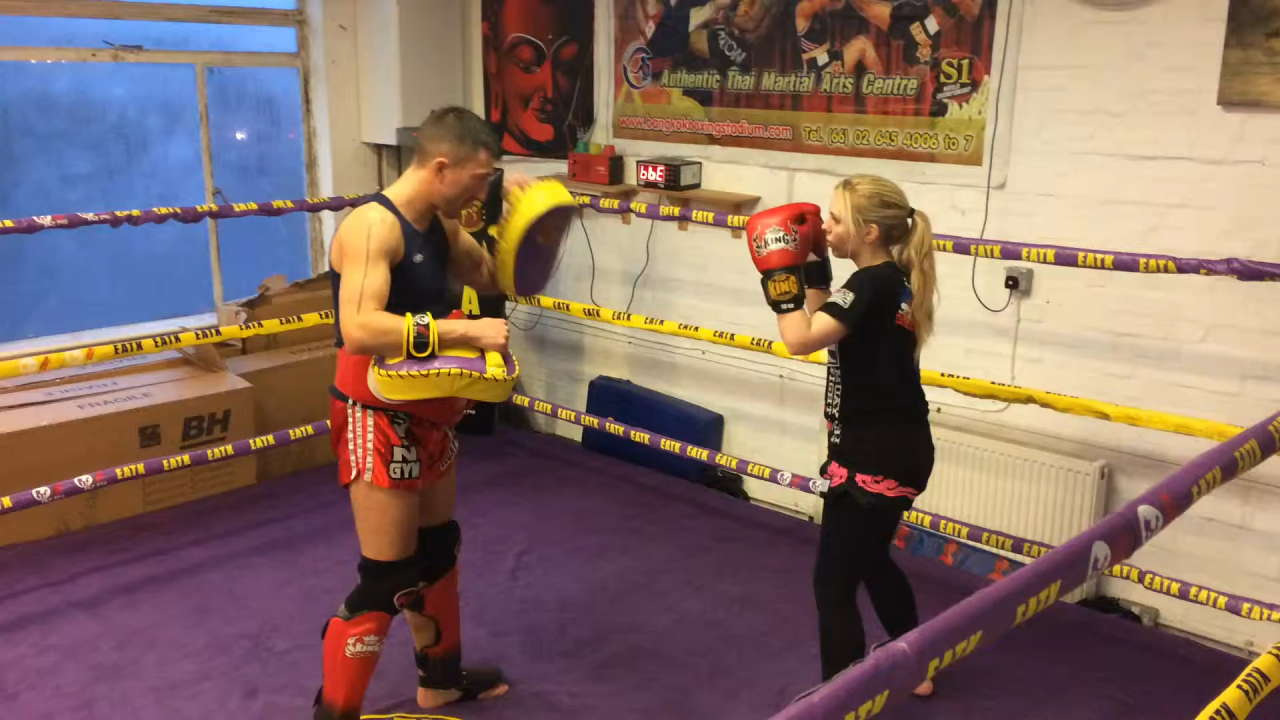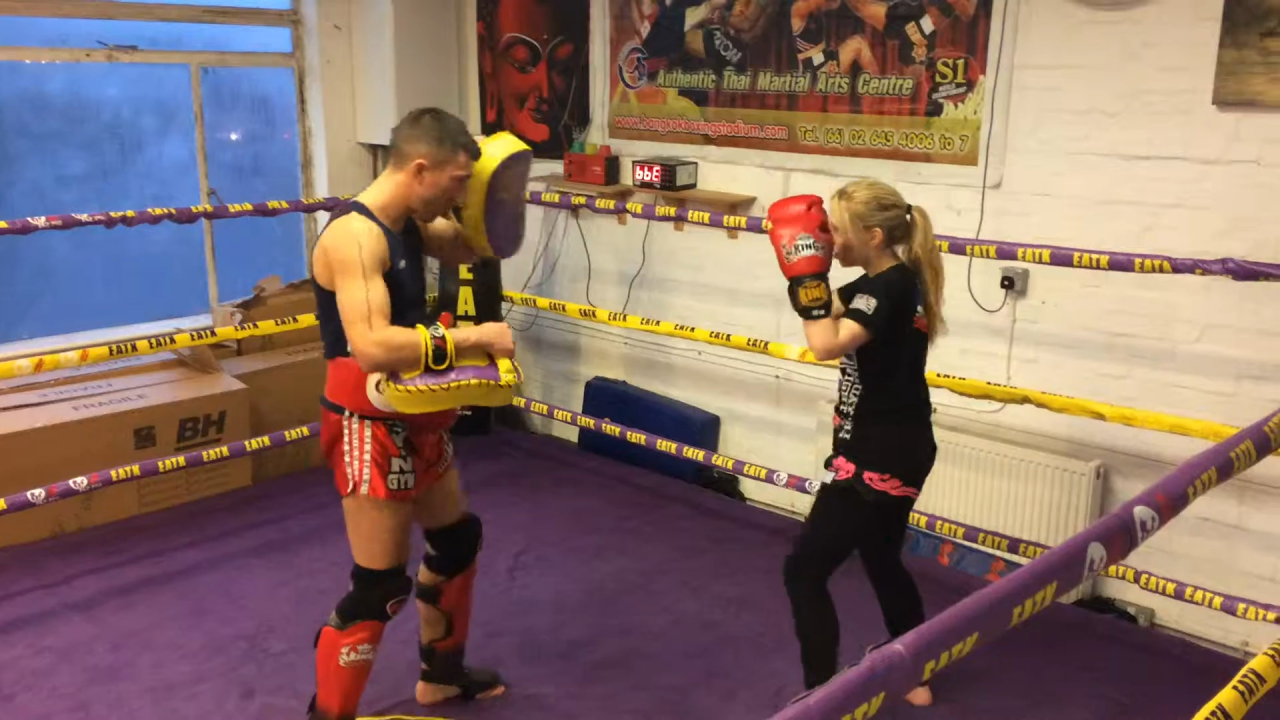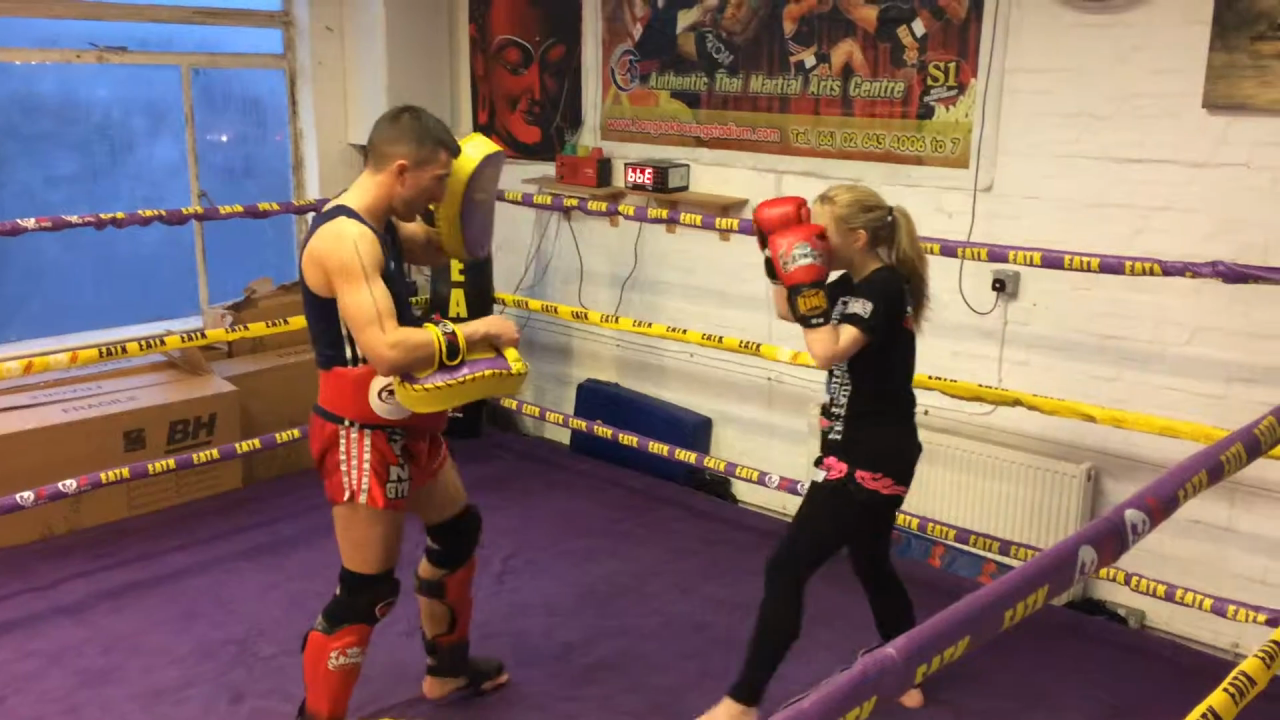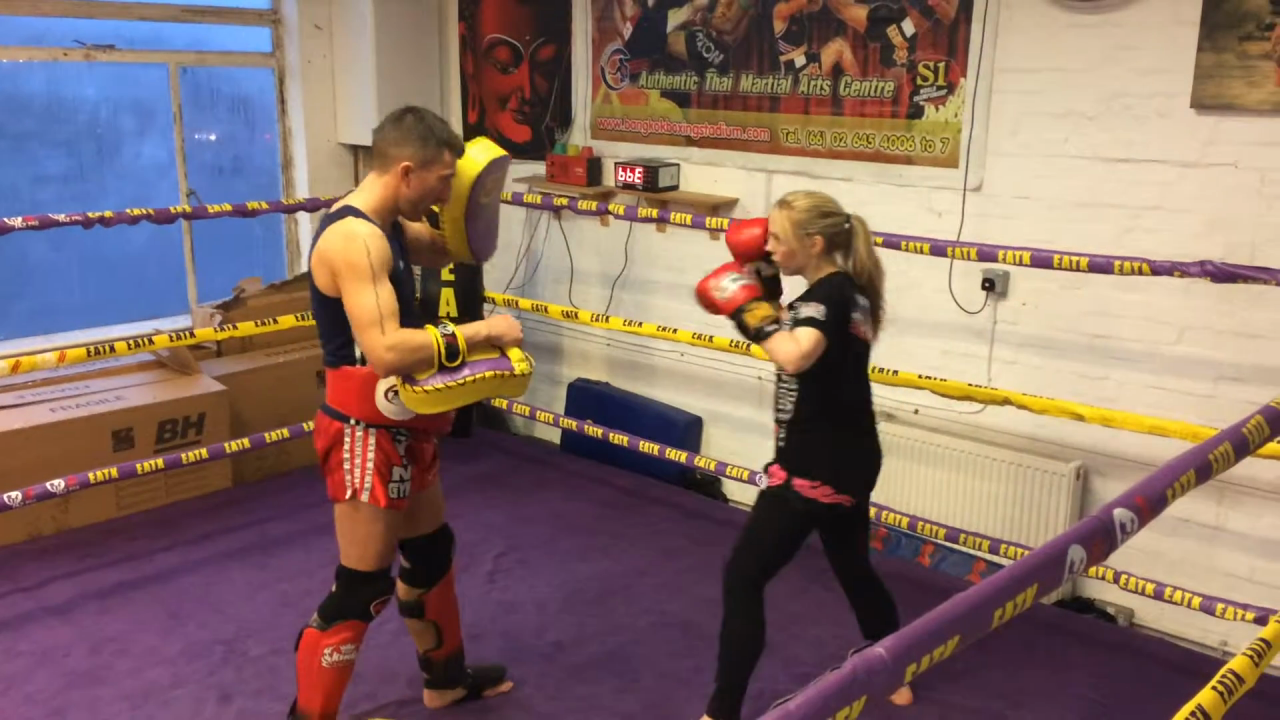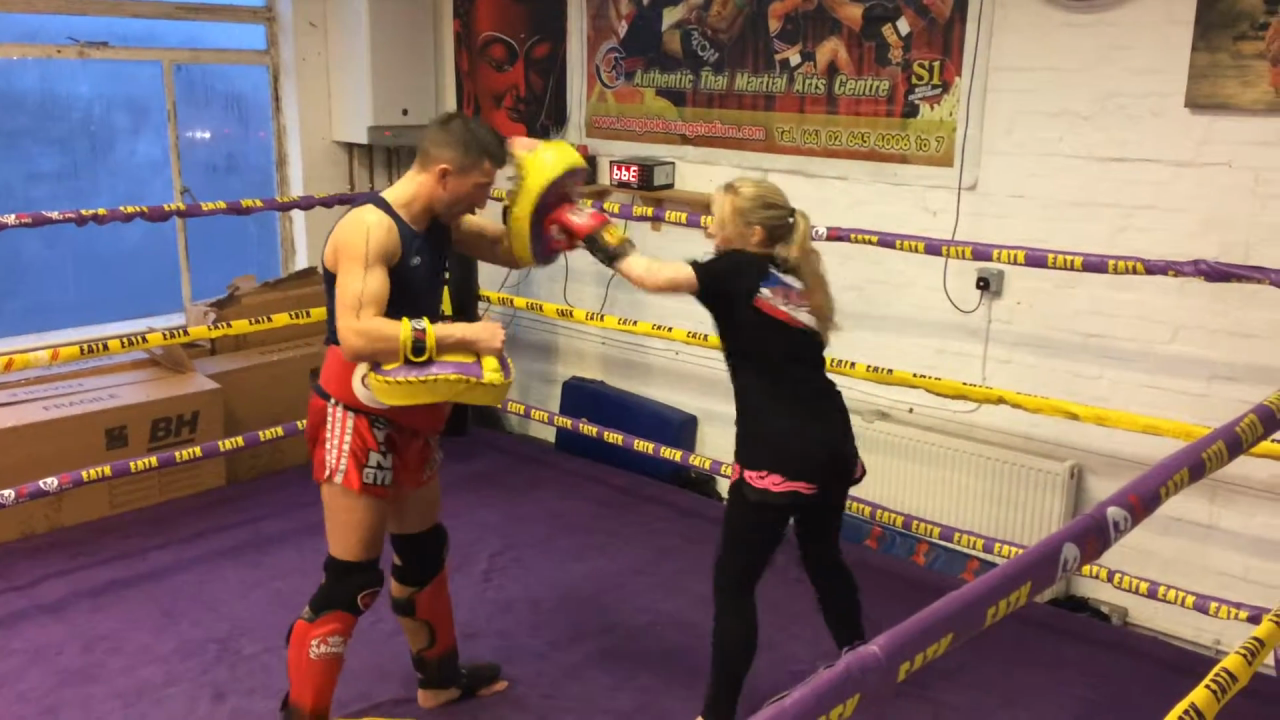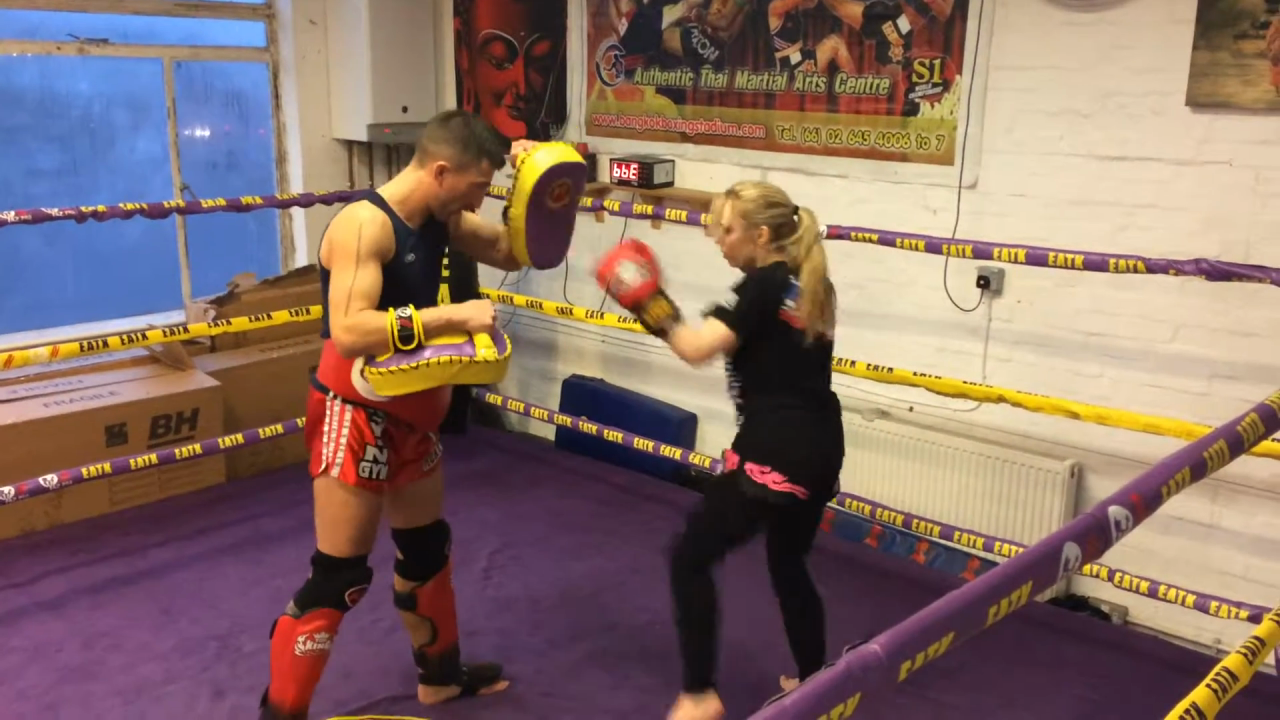
dt=0.2s
person 1, frame 1
left shoulder: (438, 224)
right shoulder: (372, 226)
left elbow: (493, 277)
right elbow: (358, 330)
right wrist: (464, 330)
left hip: (426, 414)
right hip: (379, 419)
left knee: (438, 546)
right knee: (386, 578)
person 1, frame 2
left shoulder: (402, 221)
right shoulder: (354, 236)
left elbow: (466, 247)
right elbow: (371, 347)
right wrist: (474, 337)
left hip: (415, 420)
right hip: (370, 428)
left knee: (457, 540)
right knee: (379, 587)
person 1, frame 3
left shoulder: (376, 223)
right shoulder: (344, 240)
left elbow: (433, 248)
right elbow: (386, 349)
right wrist: (478, 330)
left hip: (403, 423)
right hip: (363, 432)
left knee: (457, 530)
right knee: (367, 590)
left ankle: (448, 665)
person 1, frame 4
left shoulder: (384, 224)
right shoulder: (354, 240)
left elbow: (438, 250)
right elbow: (386, 351)
right wrist: (483, 331)
left hip: (407, 424)
right hip: (368, 432)
left knee: (430, 553)
right knee: (361, 589)
person 1, frame 5
left shoulder: (441, 220)
right shoulder: (369, 228)
left elbow: (513, 252)
right elbow: (357, 336)
right wrist: (462, 334)
left hip: (410, 419)
right hip: (358, 420)
left knee: (424, 550)
right knee: (351, 581)
person 1, frame 6
left shoulder: (439, 216)
right shoulder: (364, 224)
left elbow: (509, 252)
right elbow: (348, 333)
right wrist: (450, 316)
left hip: (409, 413)
right hip: (356, 416)
left knee: (427, 545)
right knee: (339, 577)
person 2, frame 1
left shoulder: (874, 284)
right shoulder: (890, 278)
left elbow: (799, 339)
right elbow: (825, 320)
left wrist: (778, 266)
right wrist: (809, 265)
left hip: (873, 458)
right hip: (897, 450)
left knee: (834, 583)
right knee: (871, 559)
person 2, frame 2
left shoulder: (892, 286)
right shoulder: (885, 281)
left elbow: (826, 345)
right elbow: (833, 317)
left wrist: (806, 269)
right wrist: (801, 264)
left hip: (877, 457)
right hip: (896, 450)
left knee: (803, 570)
right knee: (883, 562)
right ankle: (915, 677)
person 2, frame 3
left shoulder: (881, 288)
right shoulder: (861, 283)
left elbow: (827, 350)
right elbow: (796, 314)
left wrist: (804, 279)
right wrist: (781, 254)
left hip: (866, 456)
right hip: (880, 452)
left knee: (786, 569)
right knee: (872, 564)
person 2, frame 4
left shoulder: (829, 294)
right shoulder: (842, 290)
left elbow: (792, 356)
right elbow: (789, 333)
left wrist: (744, 304)
right wrist: (764, 283)
left hip: (816, 463)
right hip: (853, 457)
left knee: (743, 579)
right knee: (853, 567)
person 2, frame 5
left shoulder: (739, 272)
right shoulder: (803, 276)
left elbow: (656, 277)
left wrist: (595, 231)
left hip: (777, 452)
right hip: (832, 442)
left knee: (734, 584)
right knee: (824, 557)
person 2, frame 6
left shoulder: (759, 289)
right shoulder: (809, 284)
left elbow: (693, 346)
left wrist: (645, 297)
left hip: (773, 453)
right hip: (821, 452)
left knee: (689, 560)
right knee: (789, 568)
